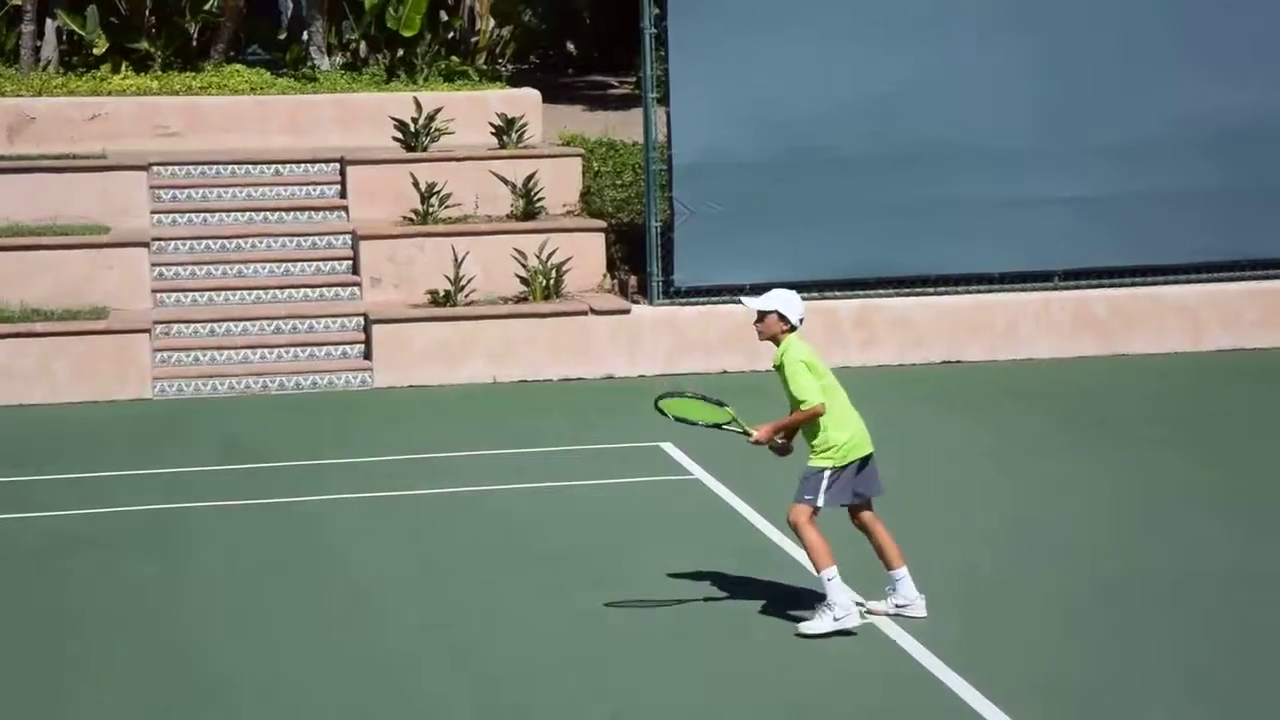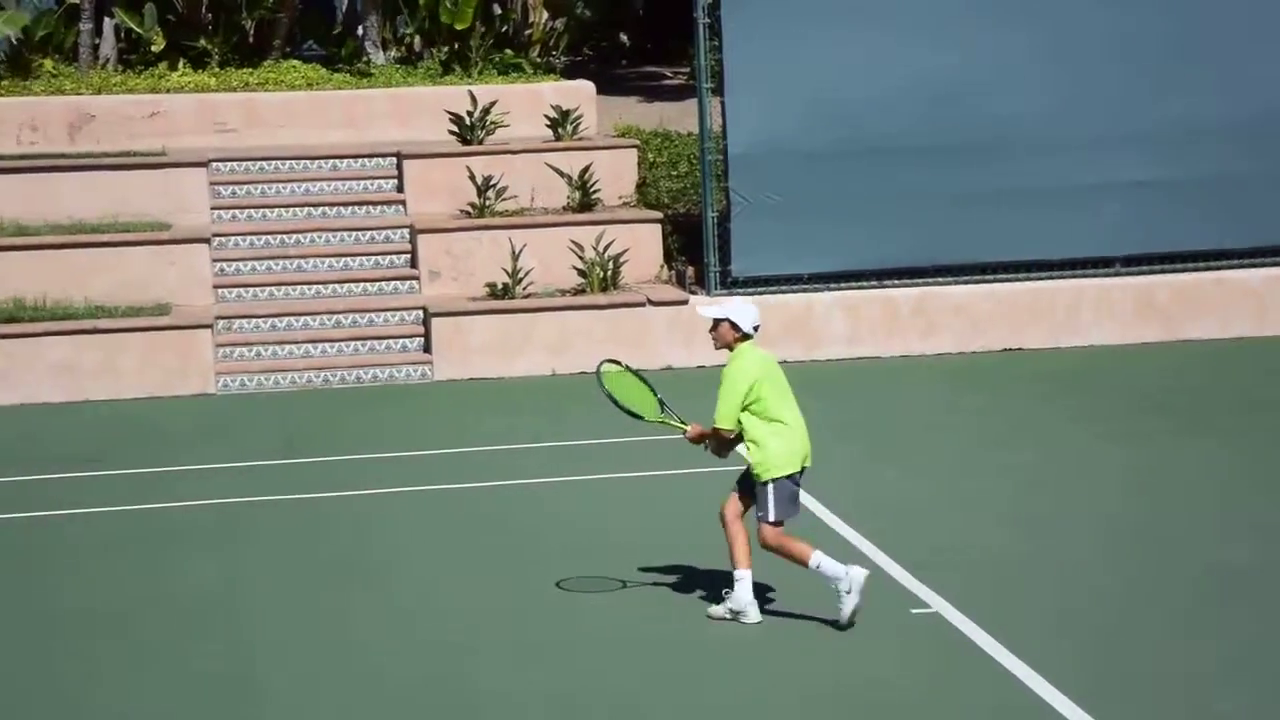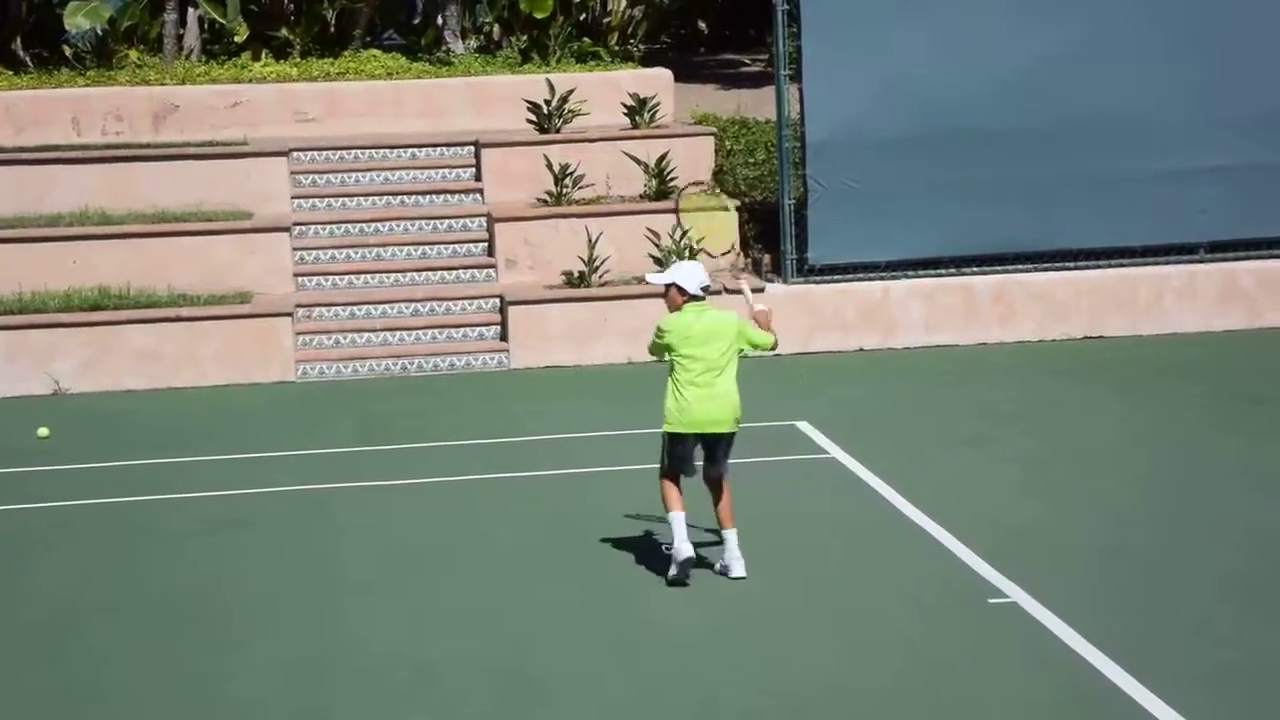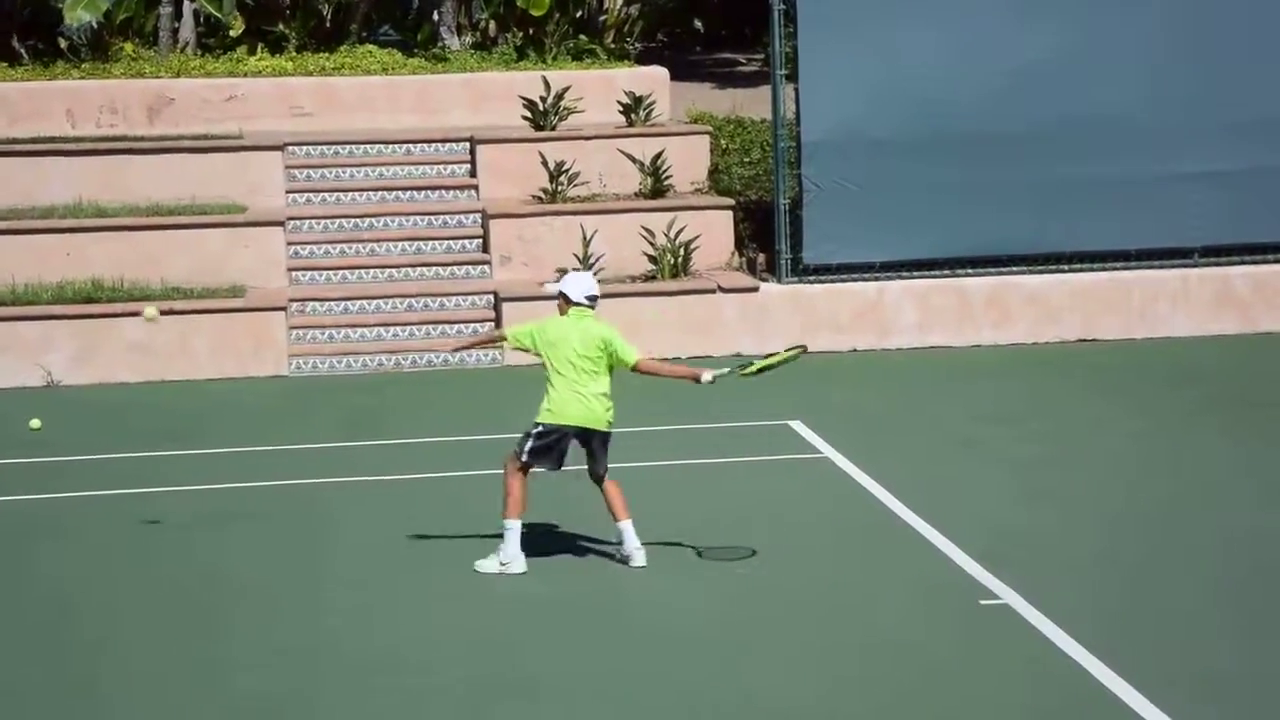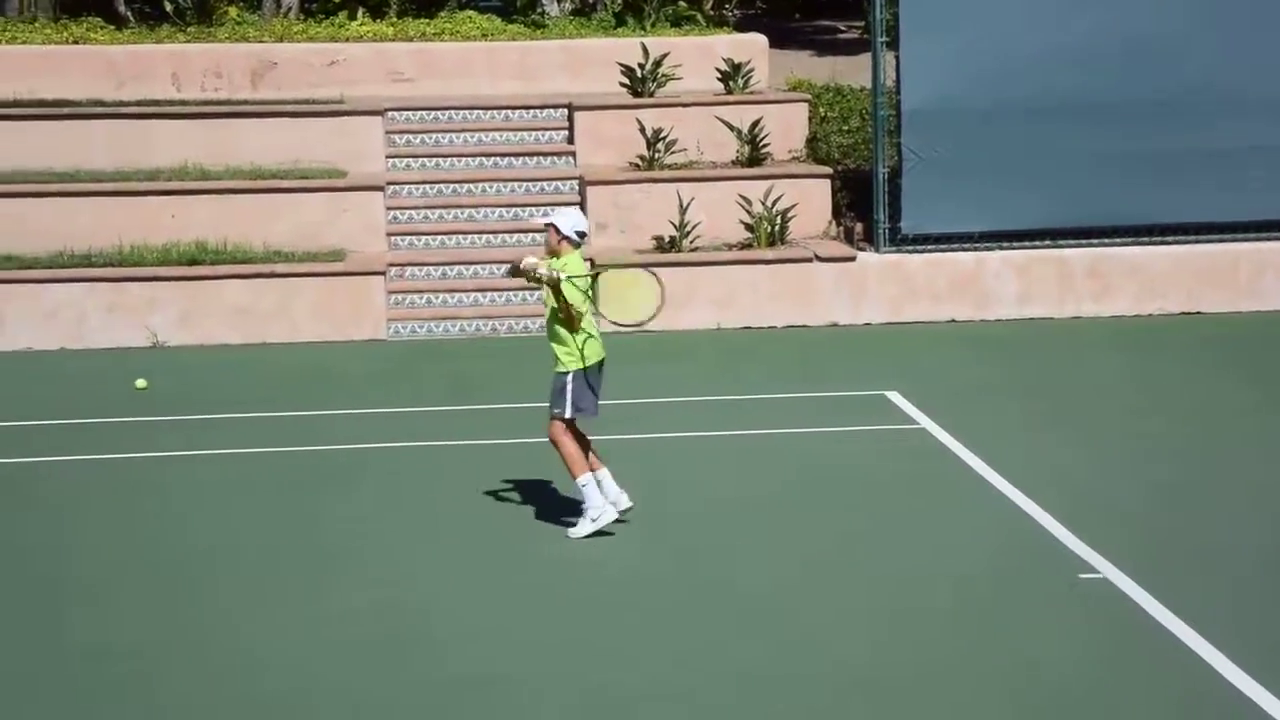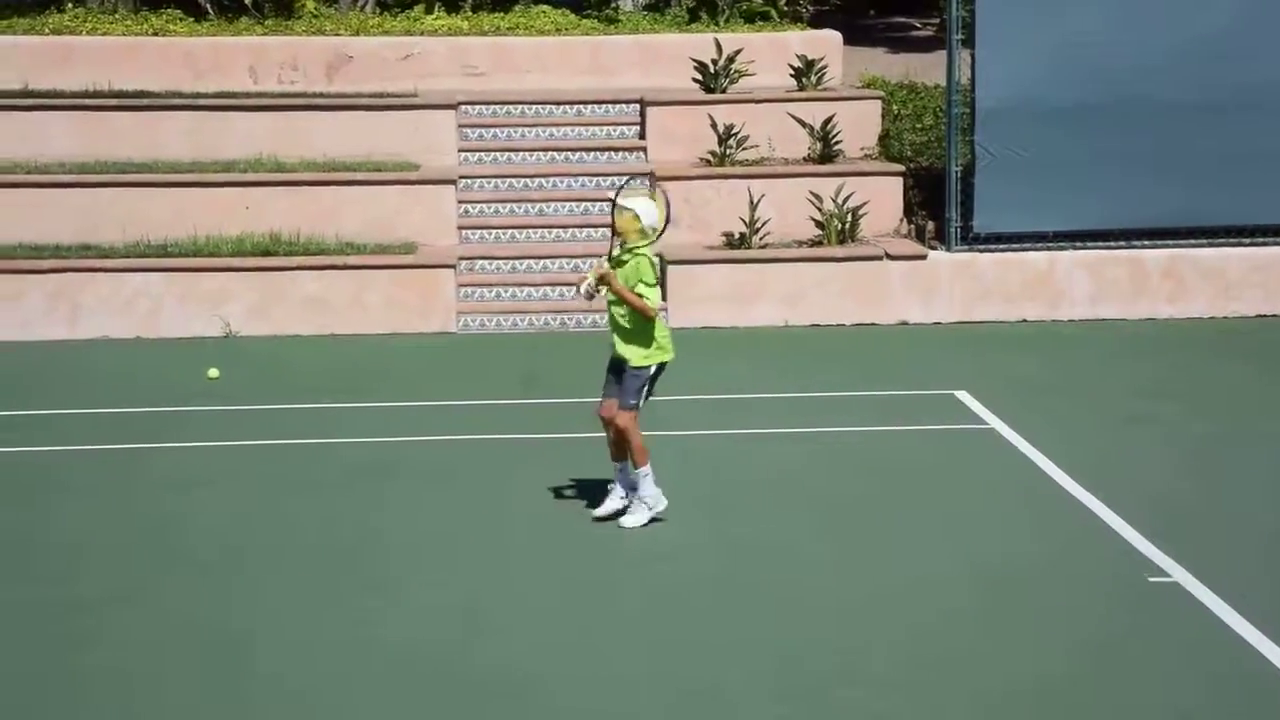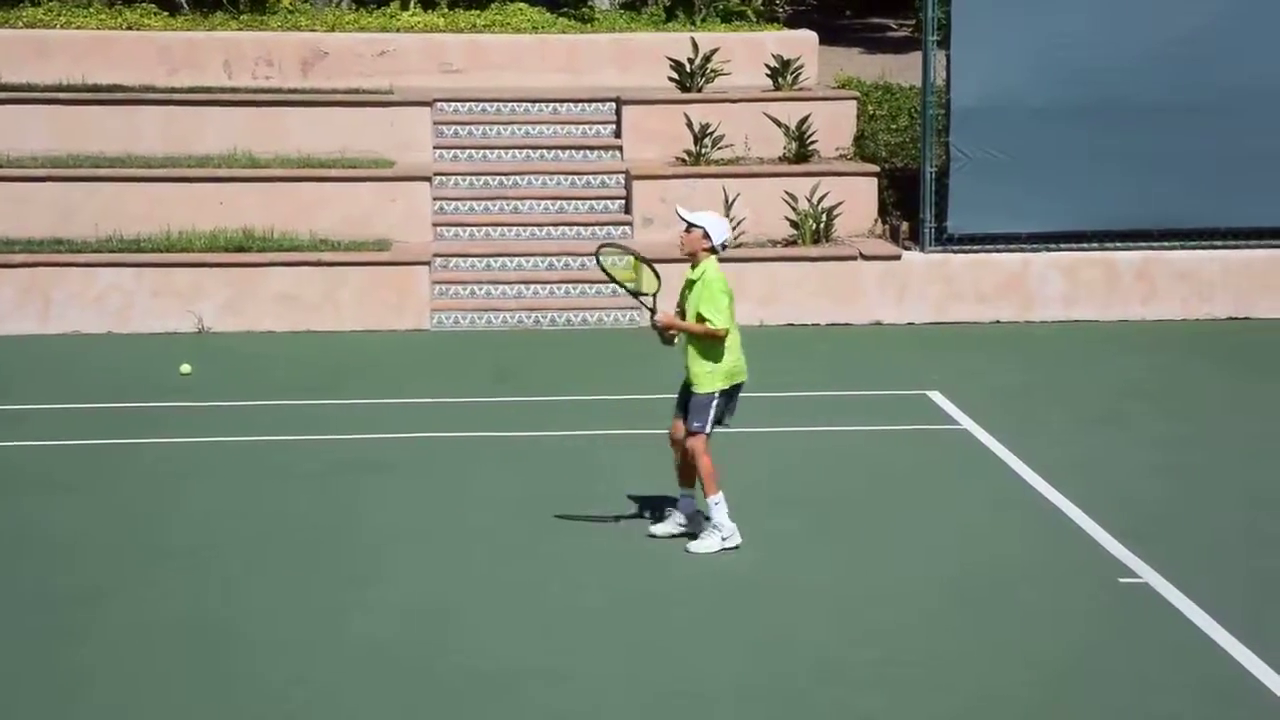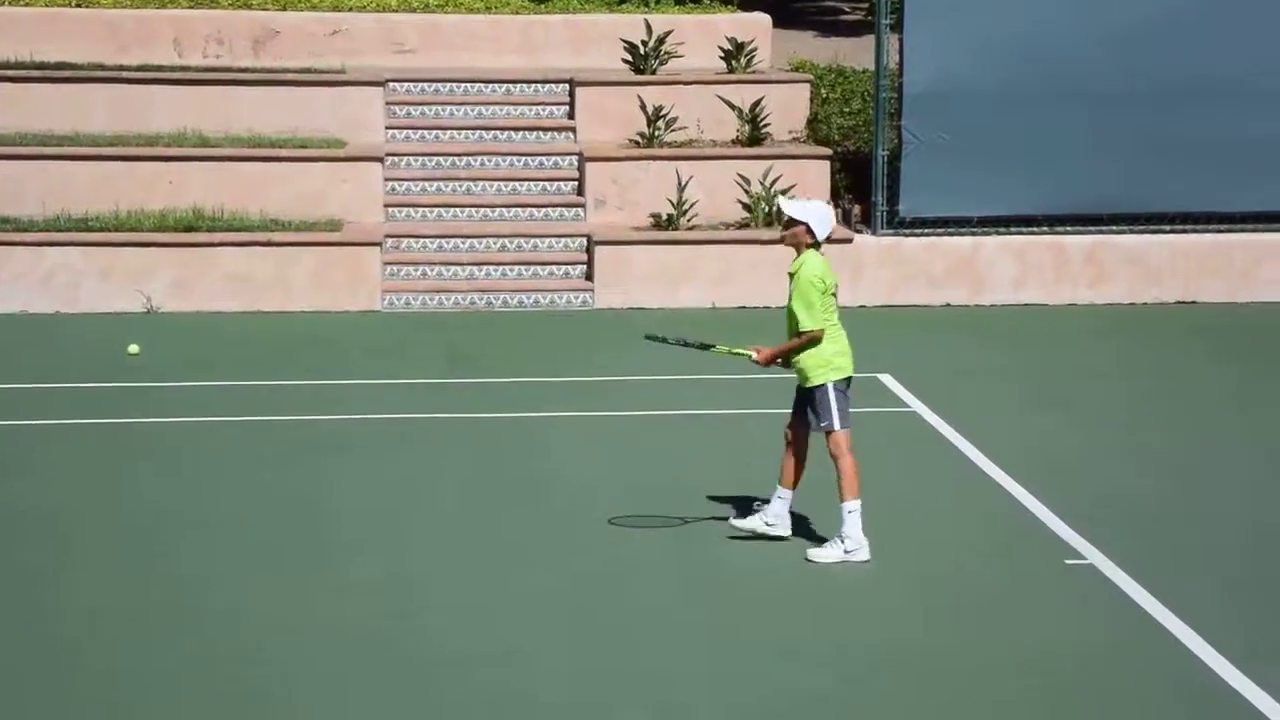
dt=0.5s
person 1, frame 1
left shoulder: (793, 356)
right shoulder: (792, 353)
left elbow: (816, 407)
right elbow: (803, 408)
left wrist: (773, 430)
right wrist: (785, 436)
left hip: (835, 449)
right hip: (852, 444)
left knee: (800, 518)
right knee: (864, 518)
left ankle: (840, 606)
right ankle: (907, 595)
person 1, frame 2
left shoulder: (738, 369)
right shoulder: (762, 358)
left elbow: (723, 429)
left wrist: (699, 434)
right wrist: (726, 443)
left hip: (777, 457)
right hip: (783, 452)
left knee: (771, 537)
right knee: (732, 511)
left ankle: (842, 576)
right ankle: (743, 599)
person 1, frame 3
left shoulder: (670, 327)
right shoulder: (732, 321)
left elbow: (655, 350)
right elbow: (770, 343)
right wrist: (764, 321)
left hip: (685, 418)
right hip: (724, 417)
left knee: (670, 478)
right knee: (716, 480)
left ankle: (682, 547)
right ankle: (733, 558)
person 1, frame 4
left shoulder: (549, 327)
right shoulder: (606, 333)
left elbow: (501, 337)
right elbow: (640, 364)
left wrist: (464, 344)
right wrist: (694, 373)
left hip: (561, 415)
right hip: (598, 419)
left knee: (514, 468)
right knee: (602, 476)
left ankle: (511, 553)
right ankle: (633, 547)
person 1, frame 5
left shoulder: (573, 268)
right shoulder: (555, 264)
left elbow: (574, 321)
right elbow: (512, 273)
left wrist: (556, 288)
right wrist: (526, 265)
left hip: (578, 359)
right hip: (575, 360)
left knee: (559, 430)
right knee: (567, 429)
left ankle: (596, 507)
right ankle: (610, 494)
person 1, frame 6
left shoulder: (642, 260)
right shoulder: (618, 255)
left elbow: (650, 310)
right elbow: (596, 288)
left wrist: (613, 283)
right wrist: (590, 285)
left hip: (646, 353)
right hip: (624, 350)
left knee: (623, 422)
right knee: (607, 414)
left ankle: (648, 494)
right ankle: (621, 490)
person 1, frame 7
left shoulder: (713, 278)
right shoulder: (692, 275)
left elbow: (719, 329)
left wrist: (675, 324)
right wrist: (668, 325)
left hip: (717, 373)
right hip: (698, 371)
left knee: (696, 447)
right knee: (678, 436)
left ankle: (722, 527)
right ankle: (686, 513)
person 1, frame 8
left shoulder: (810, 272)
right shoulder: (808, 264)
left elbow: (814, 332)
left wrist: (773, 353)
right wrist: (782, 351)
left hip: (826, 369)
right hip: (813, 368)
left knee: (838, 447)
right knee: (794, 438)
left ankle: (852, 539)
right ankle: (777, 516)
